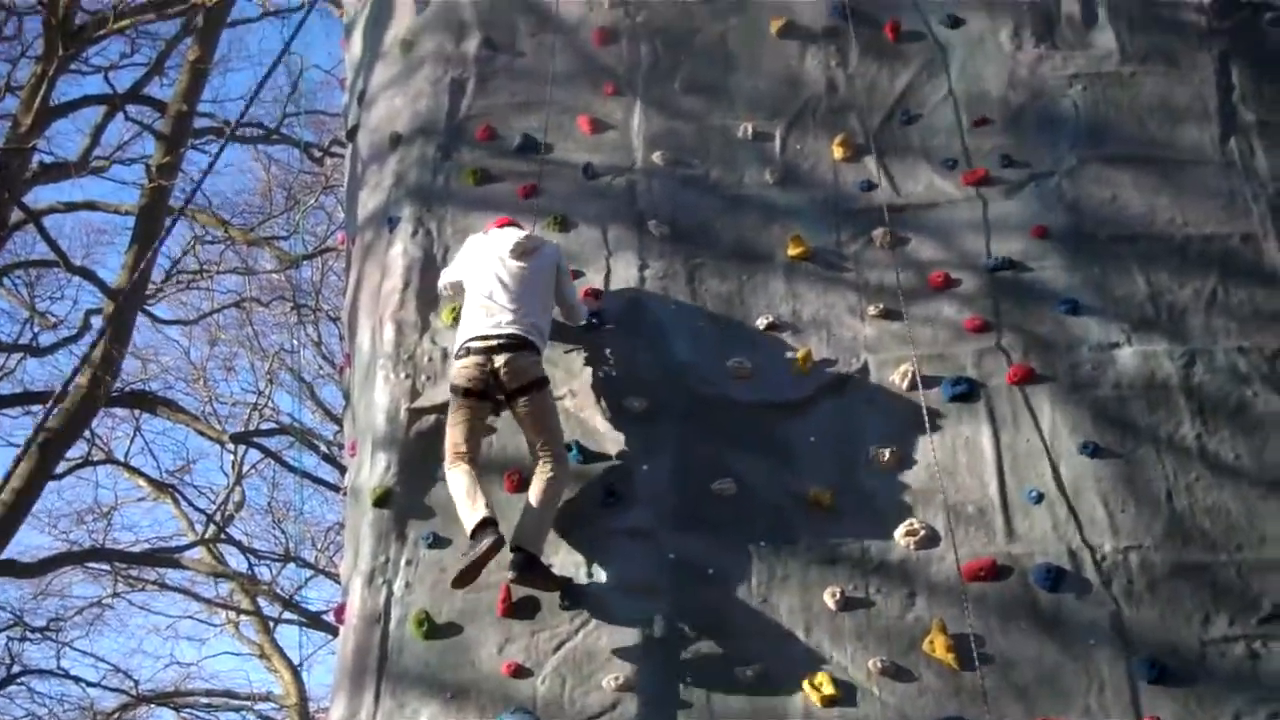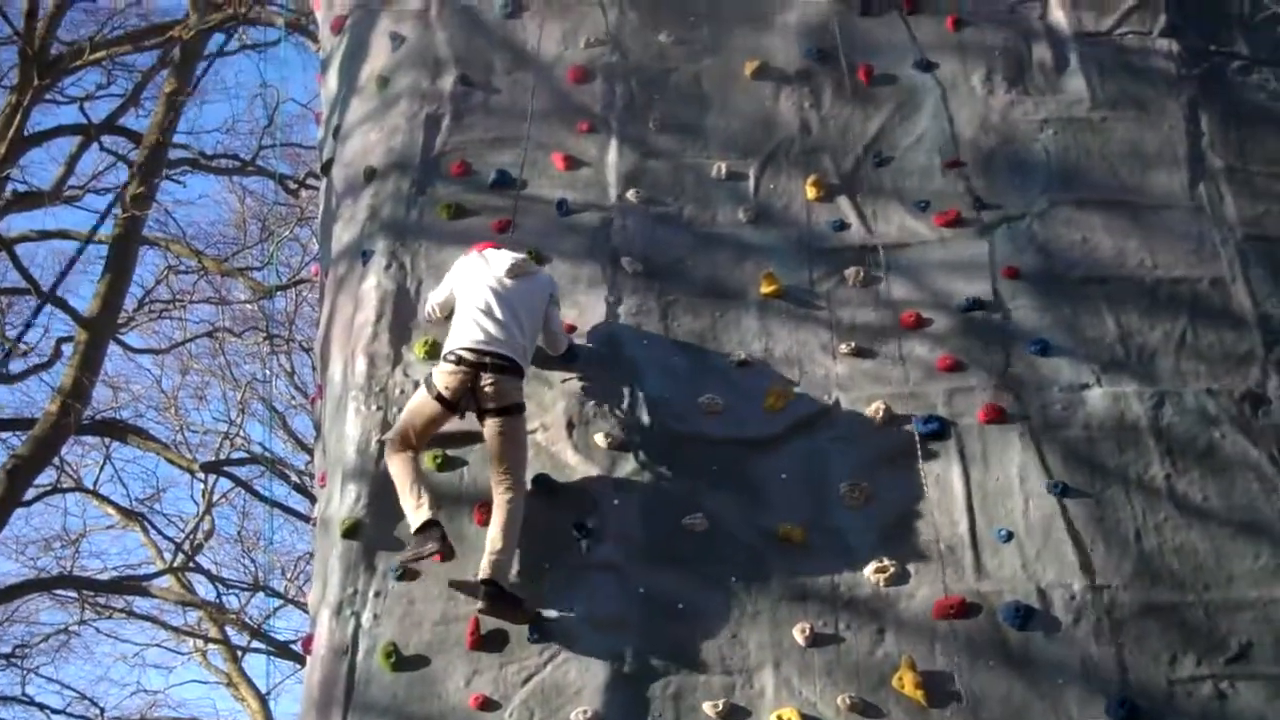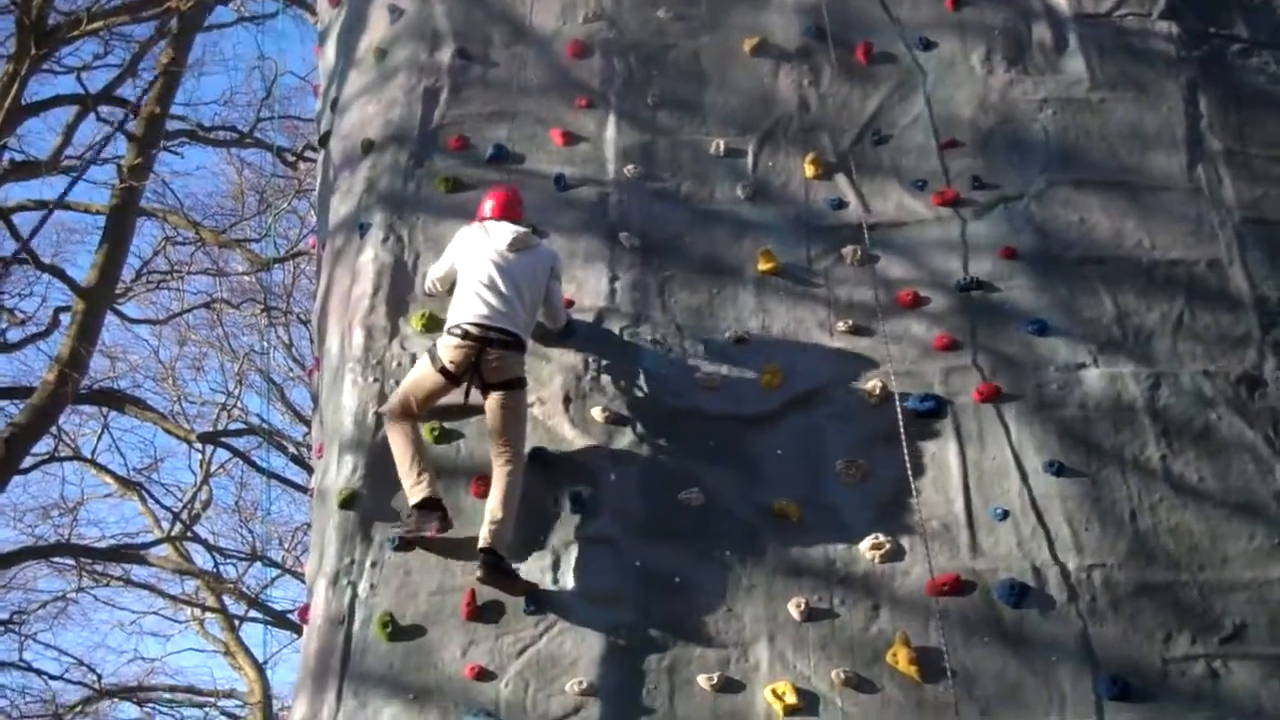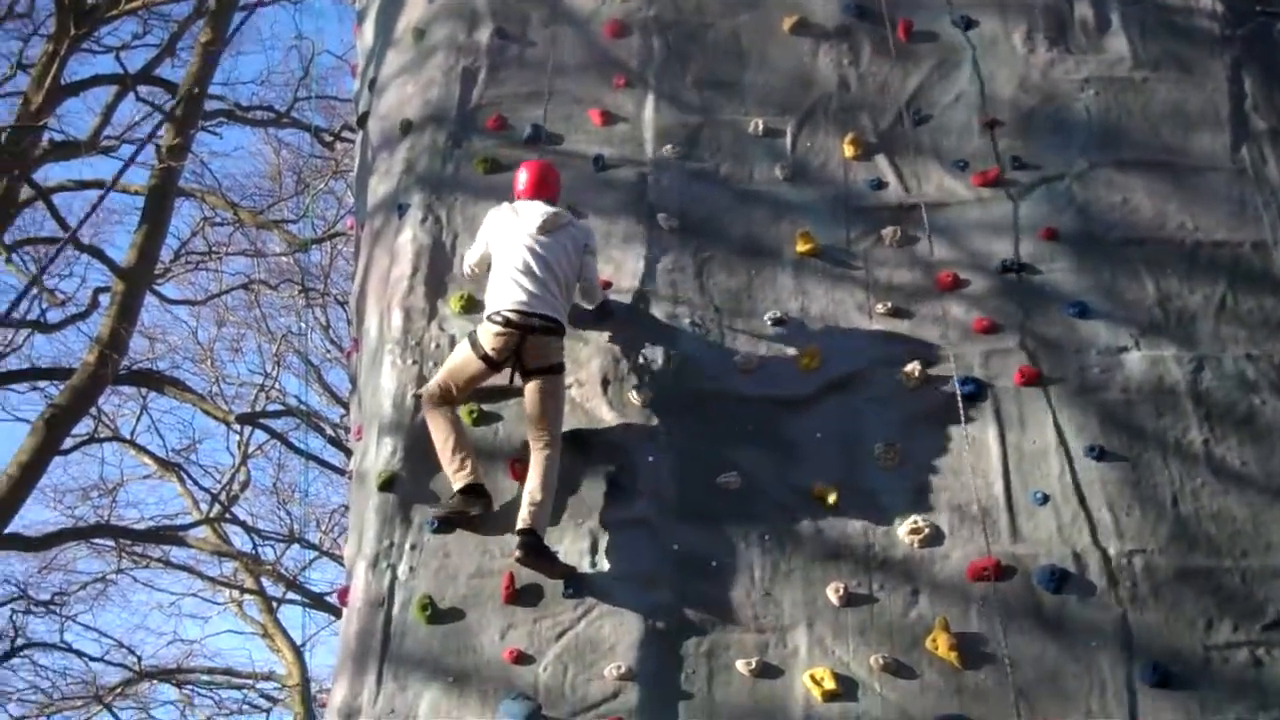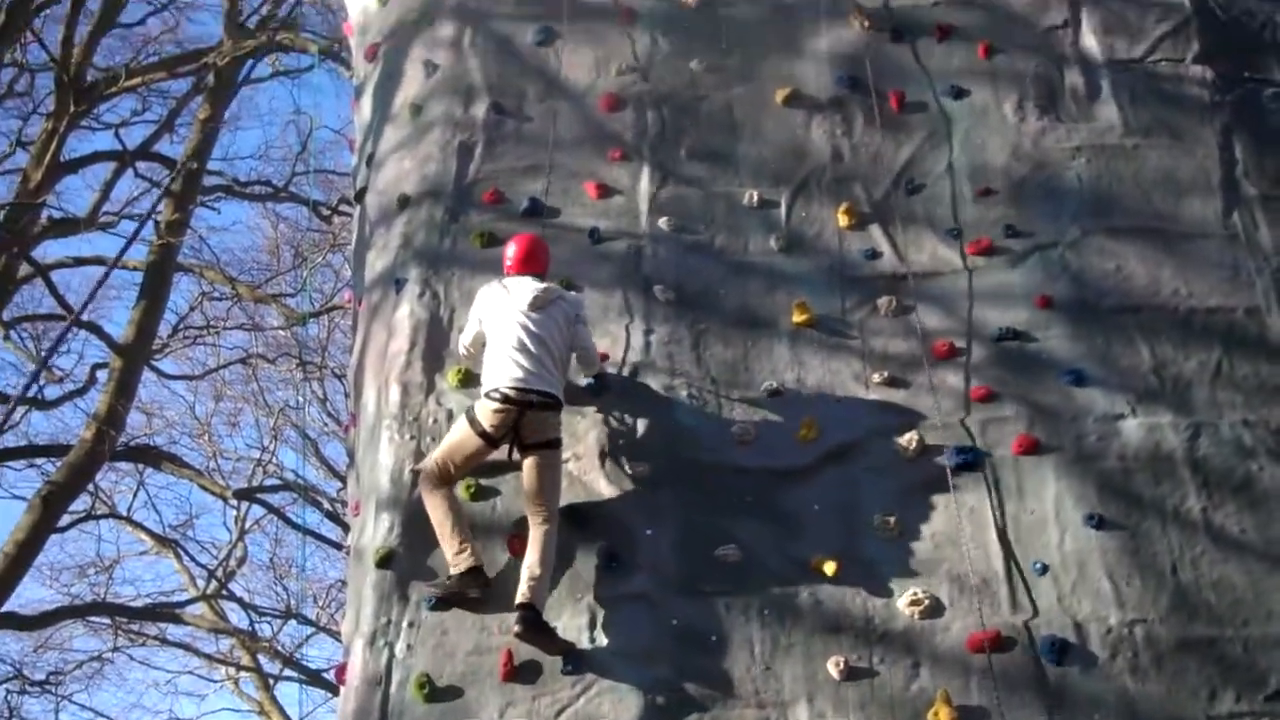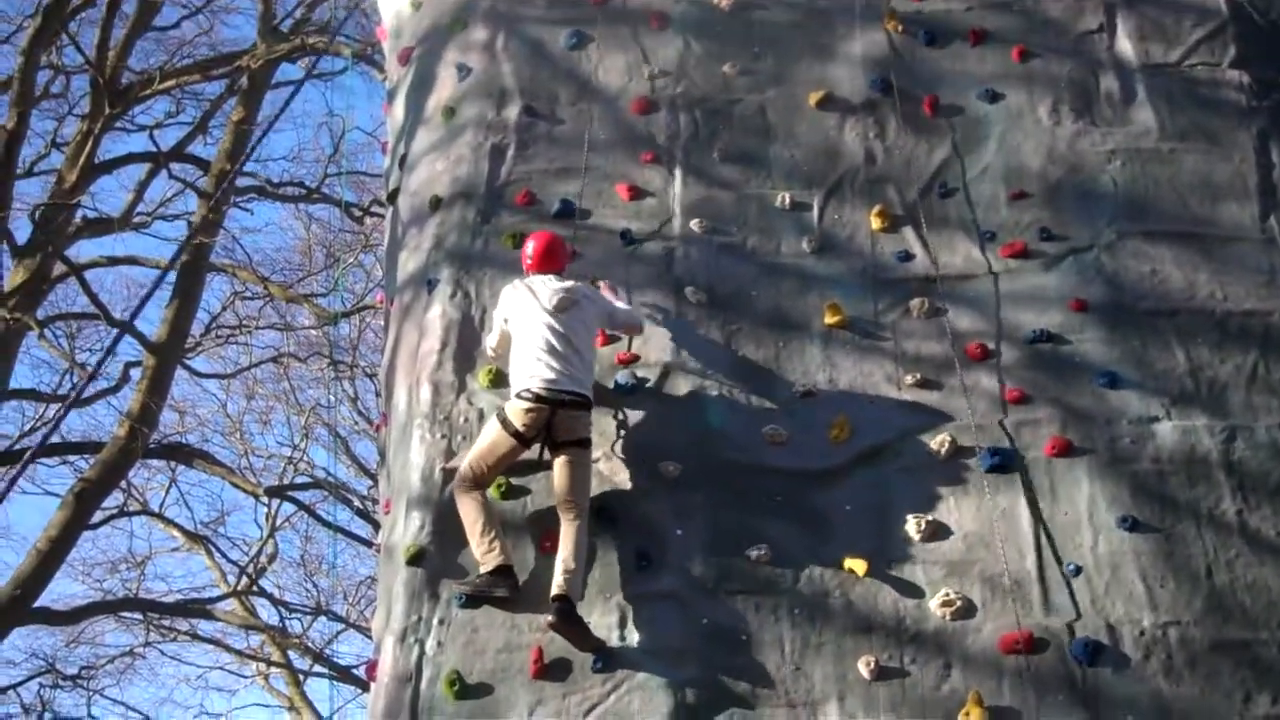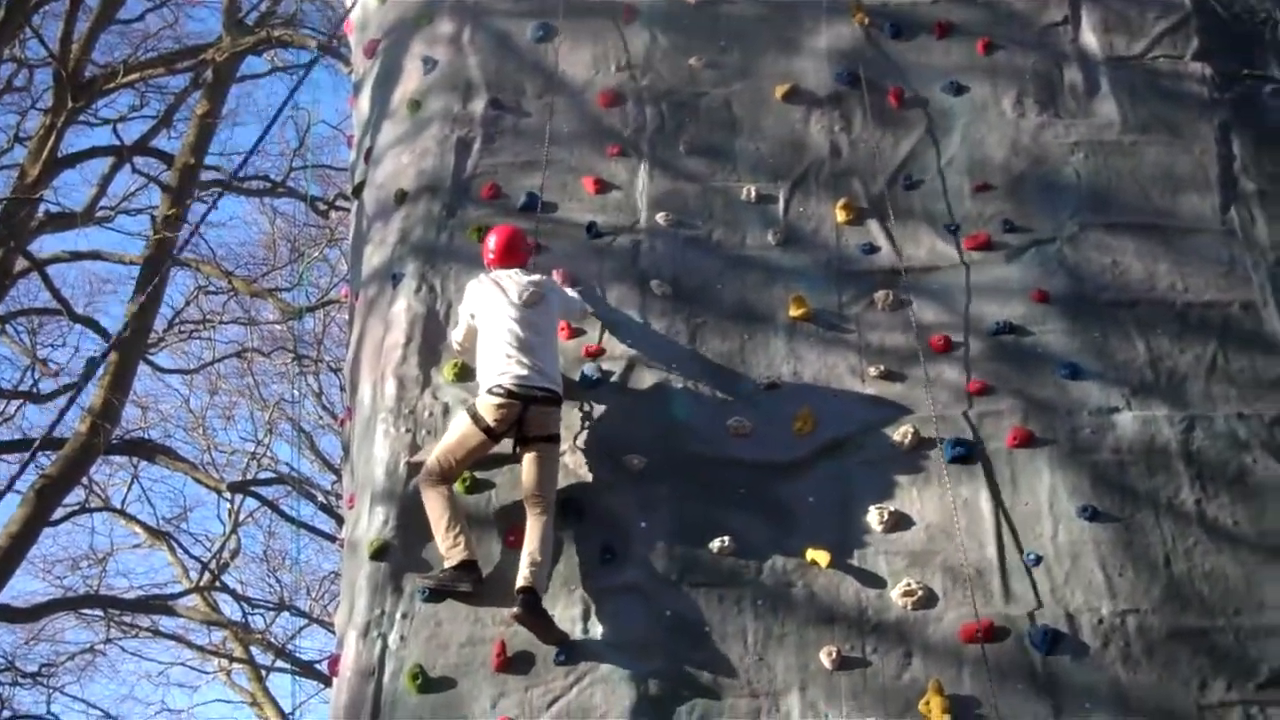
dt=0.3s
person 1, frame 1
left shoulder: (475, 244)
right shoulder: (550, 251)
left elbow: (445, 285)
right elbow: (575, 315)
right wrist: (583, 305)
left hip: (471, 355)
right hip: (520, 356)
left knee: (458, 459)
right knee: (552, 461)
left ankle: (483, 529)
right ankle: (525, 554)
person 1, frame 2
left shoulder: (469, 263)
right shoulder: (544, 281)
left elbow: (433, 309)
right elbow: (557, 347)
right wrist: (566, 341)
left hip: (456, 366)
right hip: (503, 377)
left knee: (398, 445)
right knee: (509, 487)
left ankle: (427, 528)
right ankle: (493, 584)
person 1, frame 3
left shoulder: (470, 234)
right shoulder: (546, 255)
left elbow: (433, 283)
right elbow: (557, 321)
right wrist: (564, 318)
left hip: (460, 339)
right hip: (506, 351)
left knee: (398, 413)
right knee: (507, 459)
left ankle: (427, 505)
right ankle: (493, 553)
person 1, frame 4
left shoulder: (501, 216)
right shoulder: (580, 231)
left elbow: (470, 268)
right elbow: (592, 295)
right wrist: (600, 299)
left hip: (501, 326)
right hip: (547, 336)
left knee: (435, 398)
right knee: (545, 443)
left ankle: (469, 489)
right ankle: (530, 535)
person 1, frame 5
left shoulder: (491, 293)
right shoulder: (569, 303)
left elbow: (467, 350)
right elbow: (589, 362)
right wrist: (597, 373)
left hip: (498, 402)
right hip: (544, 411)
left knee: (432, 477)
right knee: (543, 517)
left ankle: (468, 571)
right ankle: (529, 609)
person 1, frame 6
left shoulder: (513, 293)
right shoulder: (588, 296)
left elbow: (494, 351)
right elbow: (635, 324)
right wrist: (611, 298)
left hip: (529, 403)
right hip: (575, 410)
left knee: (467, 482)
right knee: (574, 513)
left ankle: (496, 570)
right ankle: (563, 602)
person 1, frame 7
left shoulder: (479, 288)
right shoulder: (551, 291)
left elbow: (460, 345)
right elbow: (581, 310)
left hip: (499, 399)
right hip: (545, 405)
left knee: (433, 476)
right knee: (540, 508)
left ankle: (460, 565)
right ankle: (529, 593)
